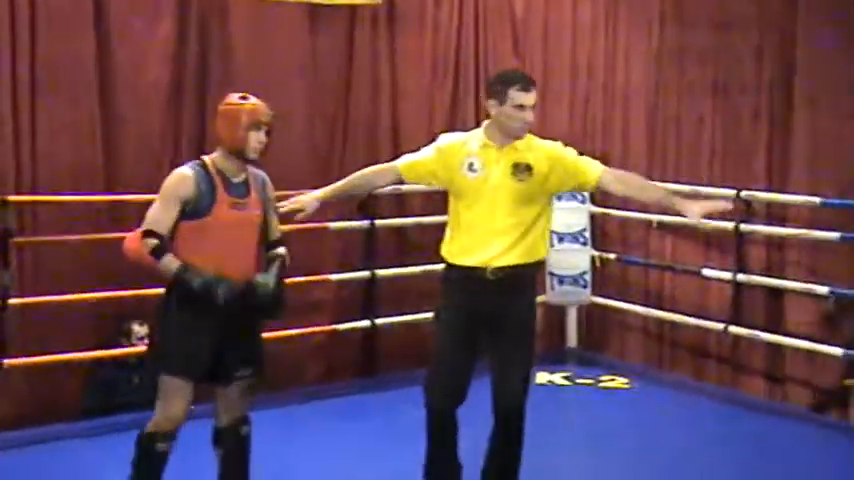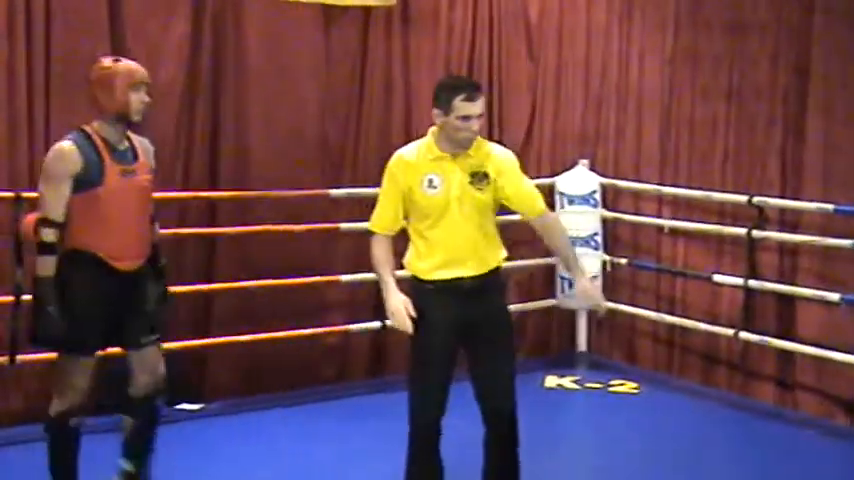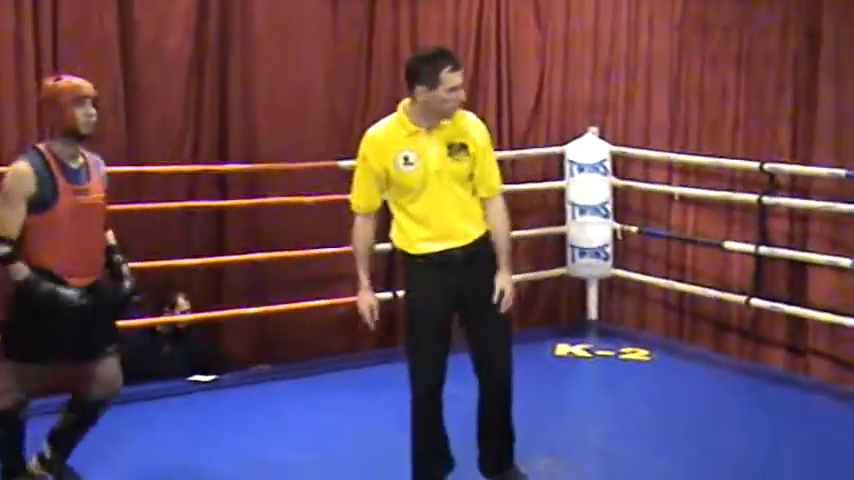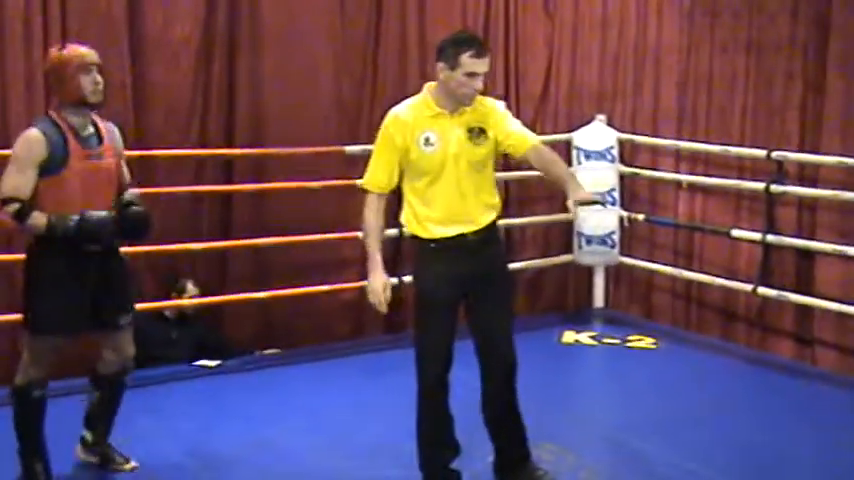
dt=0.7s
person 1, frame 1
left shoulder: (548, 156)
right shoulder: (452, 148)
left elbow: (612, 180)
right elbow: (388, 172)
left wrist: (680, 204)
right wrist: (323, 195)
left hip: (514, 287)
right hip: (461, 283)
left knee: (511, 399)
right knee: (440, 393)
person 1, frame 2
left shoulder: (497, 158)
right shoulder: (406, 163)
left elbow: (540, 215)
right elbow: (381, 235)
left wrist: (577, 273)
right wrist: (390, 290)
left hip: (486, 291)
right hip: (432, 295)
left knee: (500, 404)
right knee: (426, 410)
person 1, frame 3
left shoulder: (470, 126)
right shoulder: (379, 140)
left elbow: (492, 199)
right elbow: (364, 215)
left wrist: (505, 267)
right wrist: (364, 284)
left hip: (477, 260)
right hip: (425, 268)
left knee: (497, 369)
right knee: (427, 380)
person 1, frame 4
left shoulder: (491, 112)
right shoulder: (402, 119)
left elbow: (535, 150)
right elbow: (375, 195)
left wrist: (571, 186)
right wrist: (375, 265)
left hip: (486, 246)
right hip: (434, 255)
left knee: (500, 359)
right knee: (434, 367)
person 2, frame 1
left shoulder: (260, 182)
right shoulder: (186, 180)
left elbow: (274, 243)
right elbow: (145, 243)
left wrist: (271, 282)
right wrist: (198, 283)
left hip: (239, 307)
right hip: (191, 308)
left knee: (234, 413)
right knee: (170, 414)
person 2, frame 2
left shoulder: (143, 149)
right shoulder: (69, 153)
right elbow: (48, 230)
left wrist: (156, 271)
right wrist: (45, 298)
left hip: (131, 279)
right hip: (83, 279)
left knee: (151, 376)
right knee: (73, 390)
person 2, frame 3
left shoulder: (95, 166)
left wrist: (120, 273)
right wrist: (42, 293)
left hip: (89, 290)
right hip: (42, 294)
left knee: (106, 384)
person 2, frame 4
left shoulder: (110, 133)
right shoulder: (37, 139)
left wrist: (131, 210)
right wrist: (67, 227)
left hip: (103, 257)
right hip: (56, 260)
left knee: (120, 354)
right knee: (37, 363)
left ankle: (94, 441)
